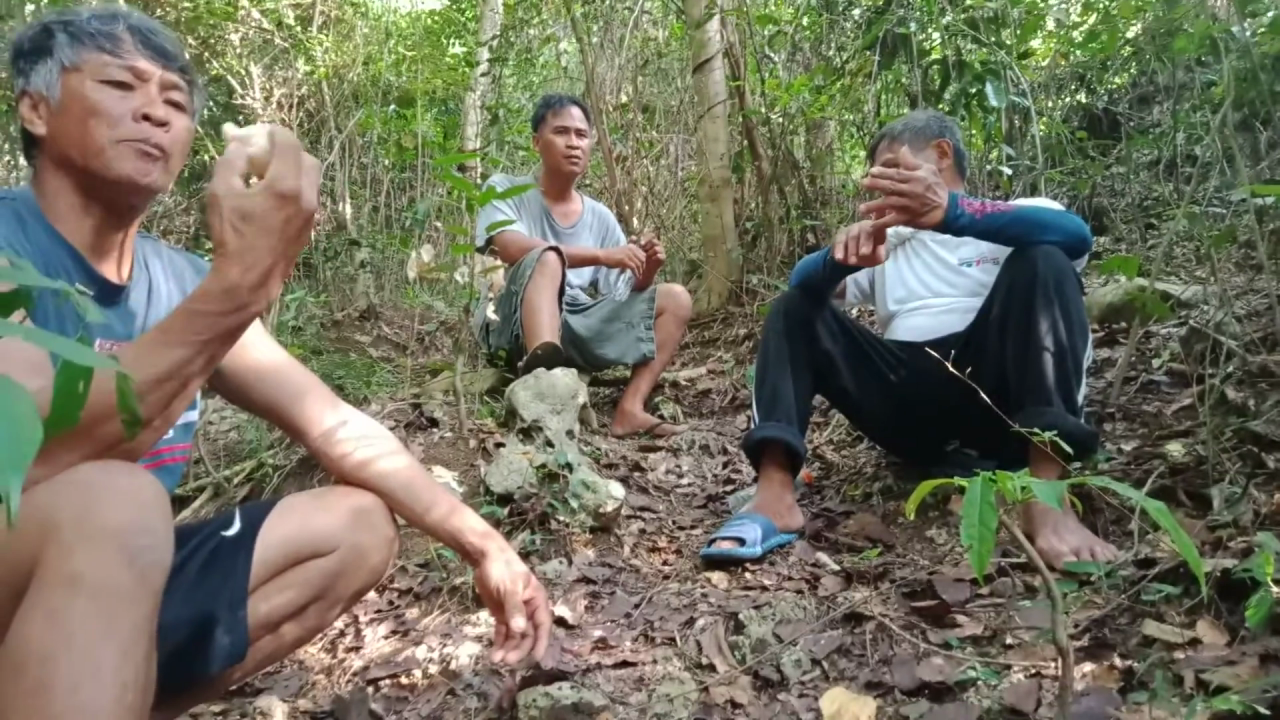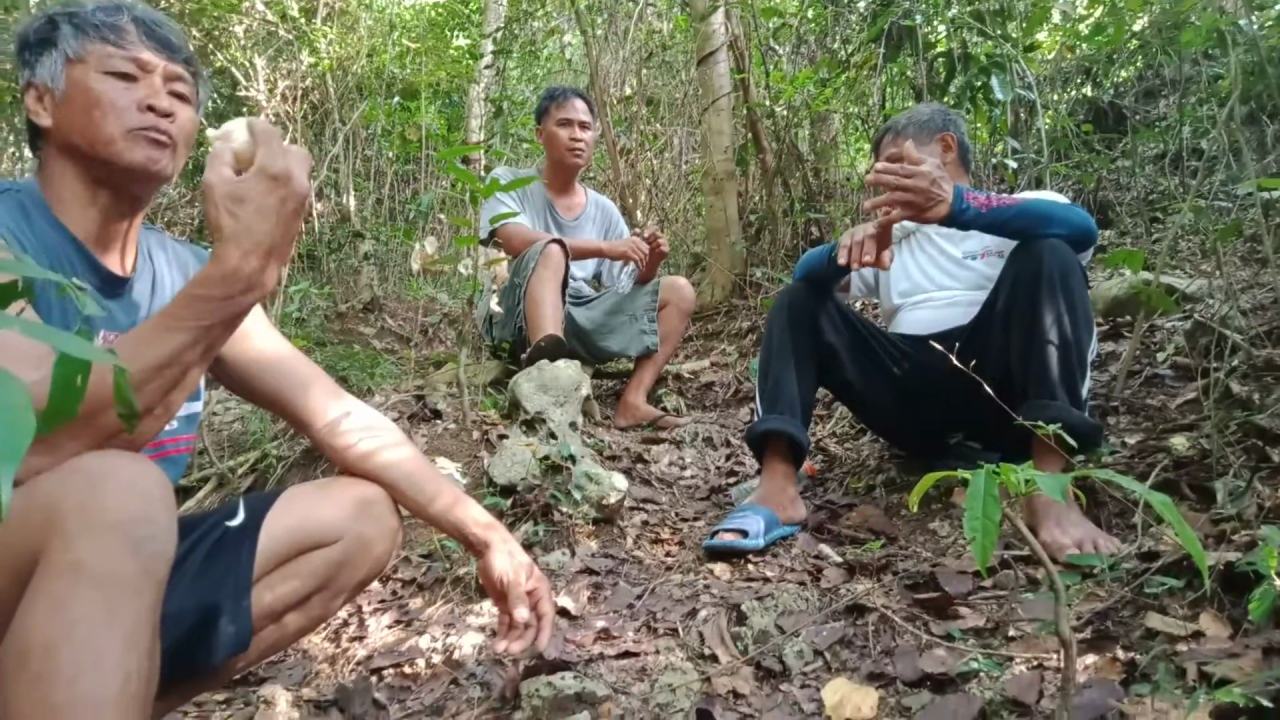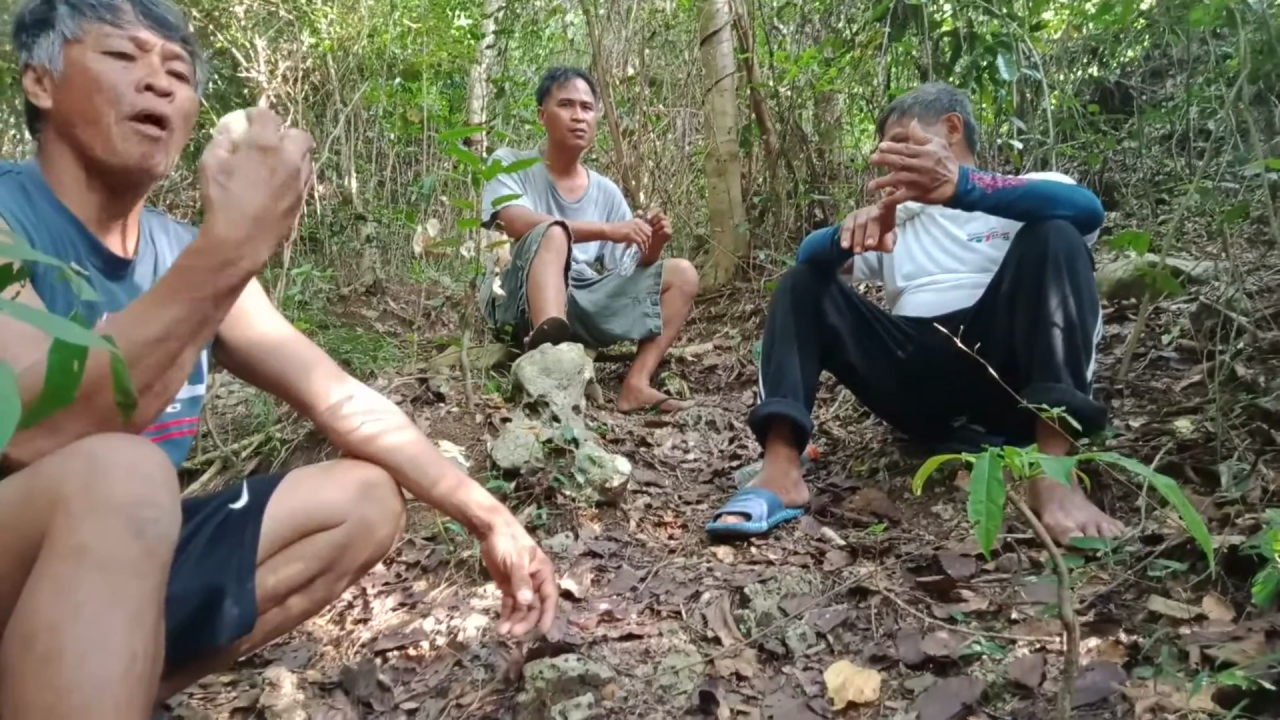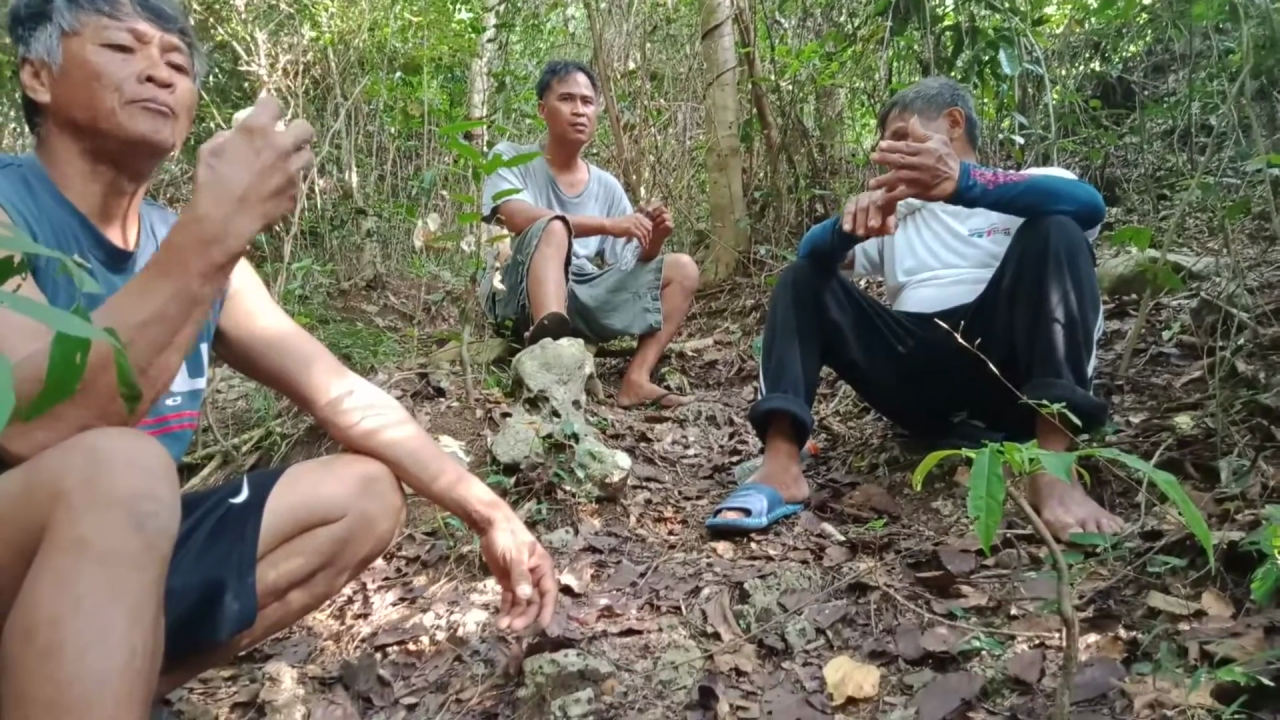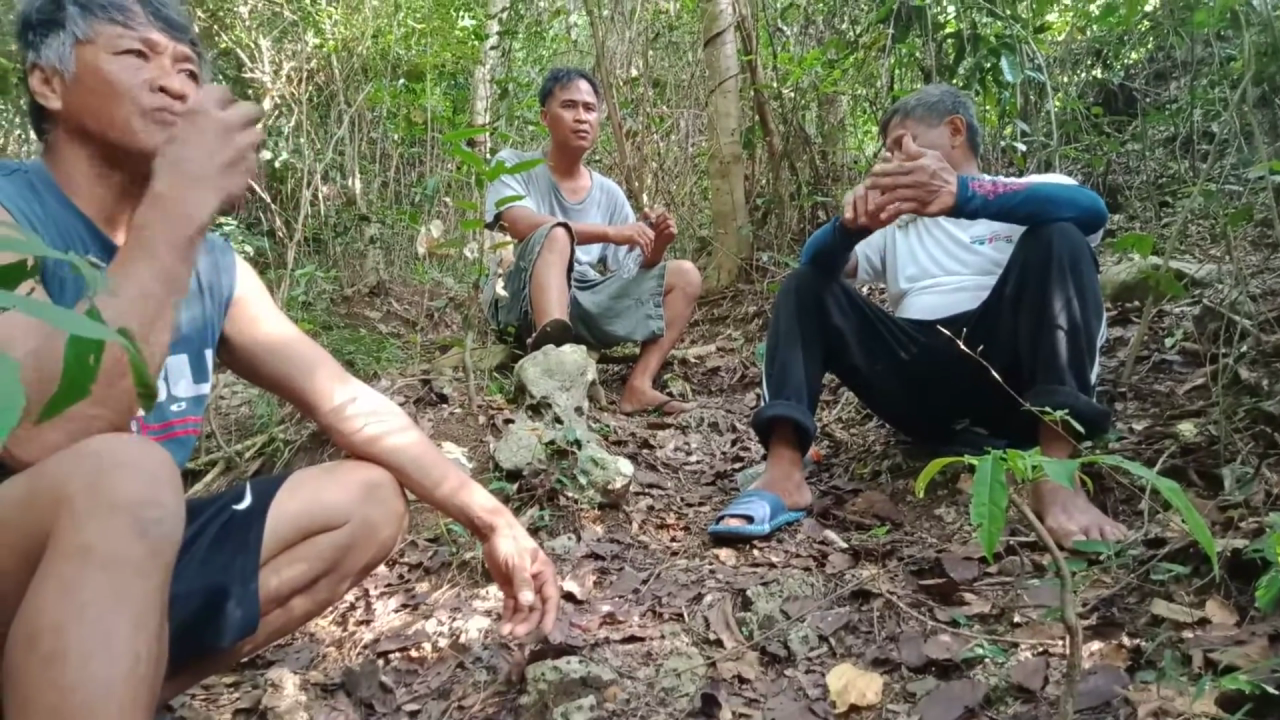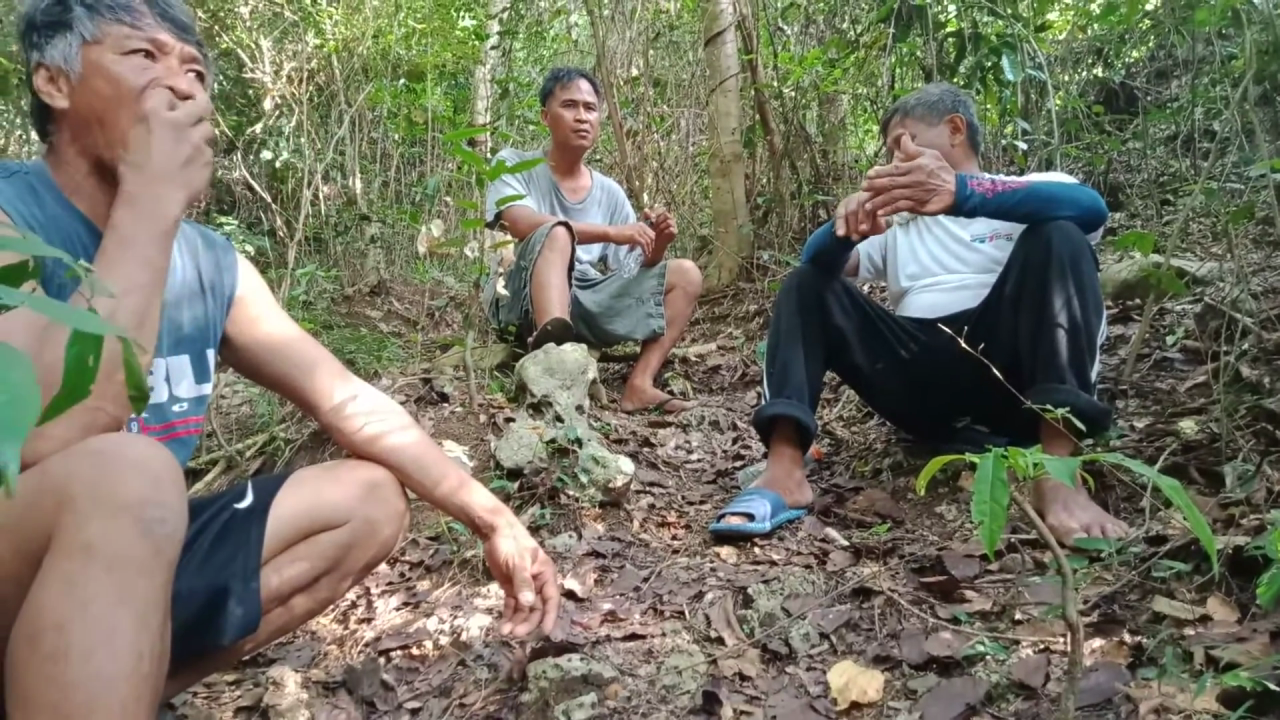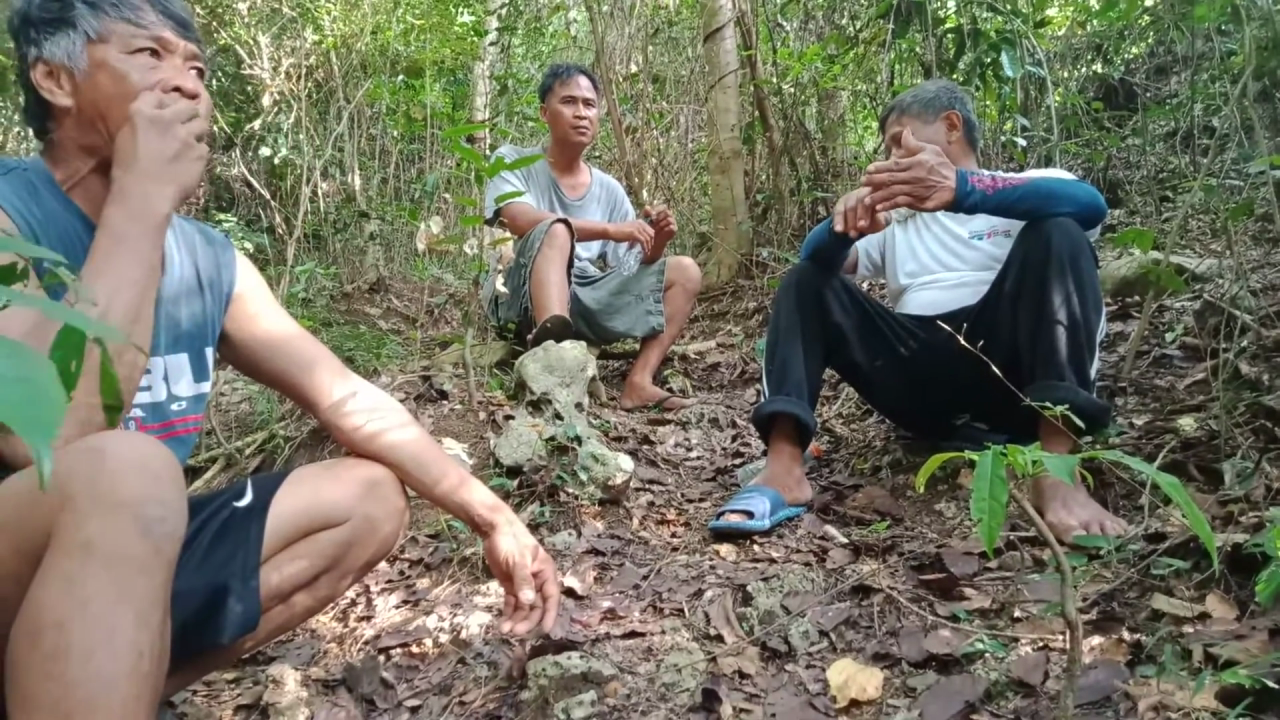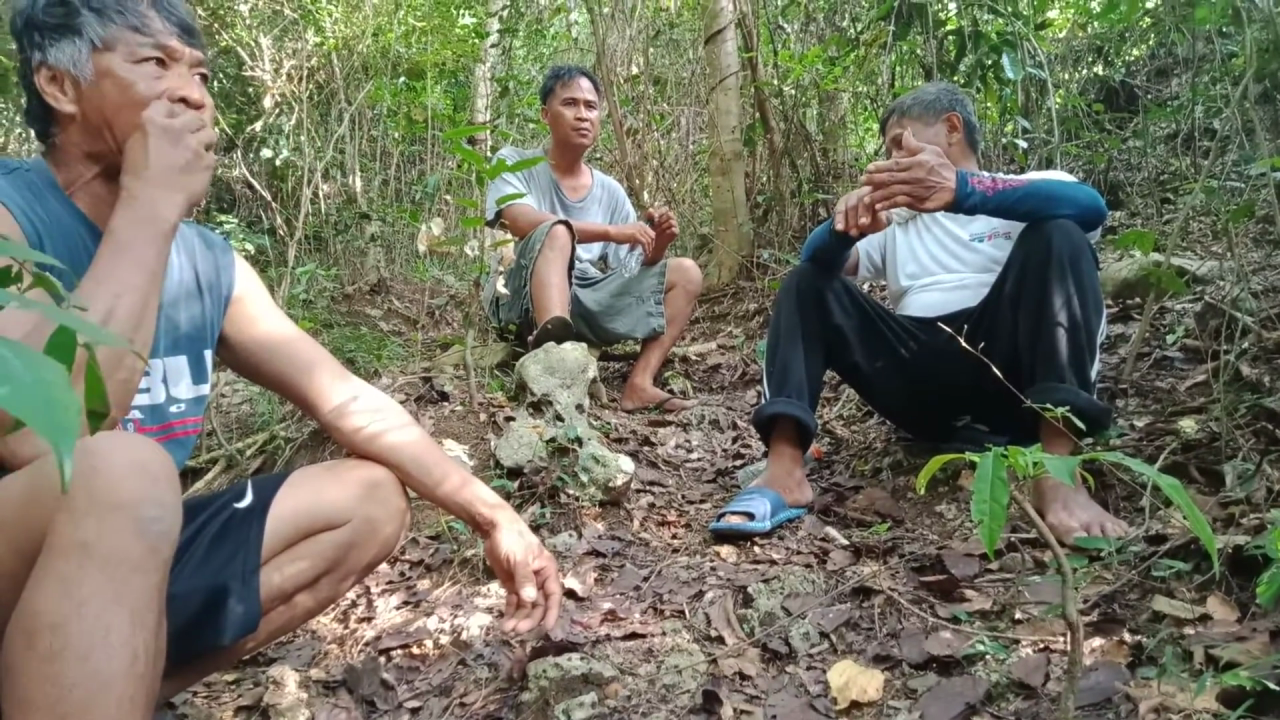
dt=0.2s
person 1, frame 1
left shoulder: (184, 282)
left elbow: (334, 424)
left wrist: (478, 541)
right wrist: (243, 282)
left hip: (116, 582)
left knee: (358, 524)
right knee: (114, 500)
person 1, frame 2
left shoulder: (187, 273)
left elbow: (338, 415)
left wrist: (483, 533)
right wrist: (242, 271)
left hip: (120, 573)
left knee: (361, 516)
right knee: (116, 490)
person 1, frame 3
left shoulder: (188, 255)
left elbow: (342, 399)
left wrist: (485, 515)
right wrist: (232, 246)
left hip: (123, 560)
left knee: (365, 498)
right knee: (120, 471)
person 1, frame 4
left shoulder: (189, 249)
left elbow: (342, 393)
left wrist: (487, 511)
right wrist: (217, 225)
left hip: (122, 555)
left knee: (365, 493)
right knee: (119, 466)
person 1, frame 5
left shoulder: (210, 267)
left elbow: (346, 401)
left wrist: (488, 517)
right wrist: (181, 205)
left hip: (124, 562)
left knee: (367, 500)
right knee: (122, 473)
person 1, frame 6
left shoulder: (210, 264)
left elbow: (349, 401)
left wrist: (491, 518)
right wrist: (151, 201)
left hip: (129, 562)
left knee: (369, 499)
right knee: (123, 473)
person 1, frame 7
left shoulder: (209, 260)
left elbow: (347, 398)
left wrist: (491, 515)
right wrist: (142, 199)
left hip: (129, 559)
left knee: (369, 497)
right knee: (126, 470)
person 1, frame 8
left shoulder: (208, 263)
left elbow: (346, 399)
left wrist: (490, 514)
right wrist: (150, 205)
left hip: (128, 561)
left knee: (369, 498)
right knee: (121, 468)
person 2, frame 1
left shoulder: (1016, 221)
right shoulder: (889, 244)
left elbow: (1075, 235)
right elbow: (803, 282)
left wrist: (950, 212)
right wrist: (843, 254)
left hip: (994, 391)
right hip: (911, 405)
left knee: (1040, 262)
right knee: (793, 309)
left ankle: (1046, 498)
right ankle: (774, 496)
person 2, frame 2
left shoulder: (1021, 212)
right shoulder: (893, 238)
left elbow: (1081, 228)
right elbow: (806, 274)
left wrist: (955, 205)
right wrist: (847, 249)
left hip: (999, 387)
right hip: (916, 400)
left knee: (1045, 255)
right knee: (797, 301)
left ankle: (1049, 490)
right ankle: (778, 487)
person 2, frame 3
left shoulder: (1025, 195)
right shoulder: (898, 220)
left elbow: (1087, 209)
right elbow: (810, 256)
left wrist: (962, 185)
right wrist: (851, 230)
left hip: (1003, 367)
right hip: (918, 382)
left knee: (1052, 236)
right knee: (800, 284)
left ankle: (1053, 474)
right ankle: (780, 471)
person 2, frame 4
left shoulder: (1028, 191)
right shoulder: (898, 213)
left elbow: (1089, 204)
right elbow: (811, 251)
left wrist: (963, 181)
right wrist: (852, 223)
left hip: (1004, 363)
right hip: (919, 378)
left knee: (1053, 232)
right knee: (801, 279)
left ankle: (1053, 469)
right ankle: (781, 466)
person 2, frame 5
left shoulder: (1030, 193)
right shoulder: (899, 221)
left elbow: (1090, 209)
right elbow: (815, 260)
left wrist: (961, 194)
right wrist: (853, 224)
left hip: (1007, 369)
right hip: (922, 383)
left knee: (1056, 239)
right knee: (804, 286)
left ankle: (1056, 475)
right ankle: (783, 473)
person 2, frame 6
left shoulder: (1030, 195)
right shoulder: (897, 221)
left elbow: (1089, 207)
right elbow: (816, 259)
left wrist: (959, 192)
right wrist: (848, 223)
left hip: (1007, 369)
right hip: (923, 382)
left knee: (1056, 237)
right knee: (805, 284)
left ankle: (1058, 474)
right ankle: (784, 470)
person 2, frame 7
left shoulder: (1028, 188)
right shoulder: (895, 218)
left elbow: (1088, 203)
right elbow: (817, 256)
left wrist: (960, 188)
right wrist: (844, 222)
left hip: (1007, 365)
right hip: (921, 379)
left knee: (1055, 233)
right knee: (805, 281)
left ankle: (1057, 470)
right ankle: (784, 467)
person 2, frame 8
left shoulder: (1029, 193)
right shoulder: (897, 220)
left elbow: (1089, 206)
right elbow: (817, 259)
left wrist: (960, 189)
right wrist: (846, 224)
left hip: (1008, 367)
right hip: (922, 384)
left knee: (1055, 236)
right knee: (806, 282)
left ankle: (1057, 472)
right ankle: (784, 468)
person 3, frame 1
left shoulder: (601, 218)
right shoulder: (505, 189)
left elbow: (624, 299)
right elbow: (511, 249)
left wrist: (645, 273)
right wrist: (601, 256)
left hip: (577, 328)
right hip: (514, 326)
left knee: (675, 299)
right knee: (548, 257)
left ankle: (630, 409)
right ankle: (541, 371)
person 3, frame 2
left shoulder: (605, 210)
right shoulder: (508, 182)
left elbow: (629, 291)
right elbow: (515, 241)
left wrist: (649, 265)
right wrist: (605, 247)
left hip: (581, 320)
right hip: (517, 318)
left knee: (679, 291)
right knee: (551, 249)
left ankle: (633, 401)
person 3, frame 3
left shoulder: (607, 192)
right shoulder: (510, 164)
left elbow: (632, 272)
right elbow: (517, 223)
left wrist: (652, 247)
right wrist: (607, 230)
left hip: (584, 304)
right hip: (519, 301)
left knee: (682, 274)
right knee: (553, 232)
left ankle: (636, 384)
right ankle: (547, 347)
person 3, frame 4
left shoulder: (607, 187)
right shoulder: (510, 158)
left elbow: (631, 268)
right elbow: (517, 218)
left wrist: (652, 242)
right wrist: (608, 225)
left hip: (584, 298)
right hip: (519, 295)
left knee: (682, 269)
right knee: (554, 227)
left ankle: (636, 380)
right ankle: (548, 340)
person 3, frame 5
left shoulder: (609, 193)
right shoulder: (513, 164)
left elbow: (634, 275)
right elbow: (520, 225)
left wrist: (655, 248)
right wrist: (610, 233)
left hip: (587, 304)
right hip: (522, 302)
left knee: (685, 276)
right knee: (557, 234)
left ankle: (638, 386)
right ankle: (550, 348)
person 3, frame 6
left shoulder: (610, 193)
right shoulder: (513, 164)
left elbow: (635, 272)
right elbow: (521, 224)
left wrist: (656, 247)
right wrist: (611, 232)
left hip: (587, 304)
right hip: (523, 301)
left knee: (685, 275)
right knee: (558, 232)
left ankle: (640, 385)
person 3, frame 7
left shoulder: (610, 190)
right shoulder: (512, 161)
left elbow: (635, 268)
right elbow: (520, 221)
left wrist: (655, 244)
right wrist: (610, 229)
left hip: (587, 301)
right hip: (522, 298)
left knee: (685, 271)
right knee: (557, 229)
left ankle: (639, 382)
right ankle: (551, 346)
person 3, frame 8
left shoulder: (611, 192)
right shoulder: (514, 162)
left elbow: (635, 272)
right elbow: (521, 222)
left wrist: (656, 247)
right wrist: (611, 232)
left hip: (588, 302)
right hip: (523, 299)
left knee: (686, 273)
right knee: (557, 231)
left ankle: (640, 384)
right ankle: (552, 347)
